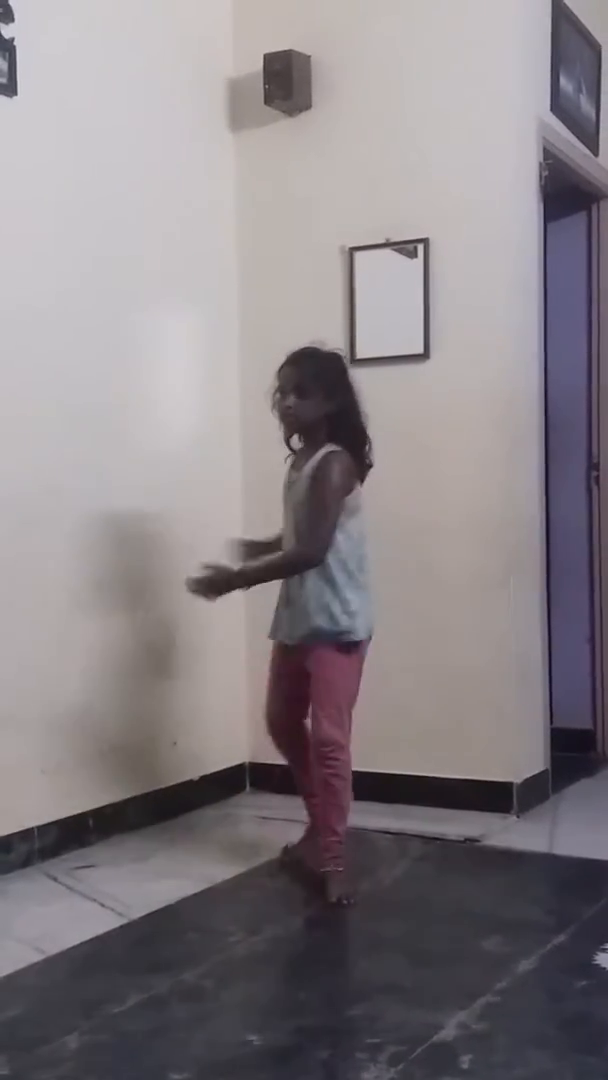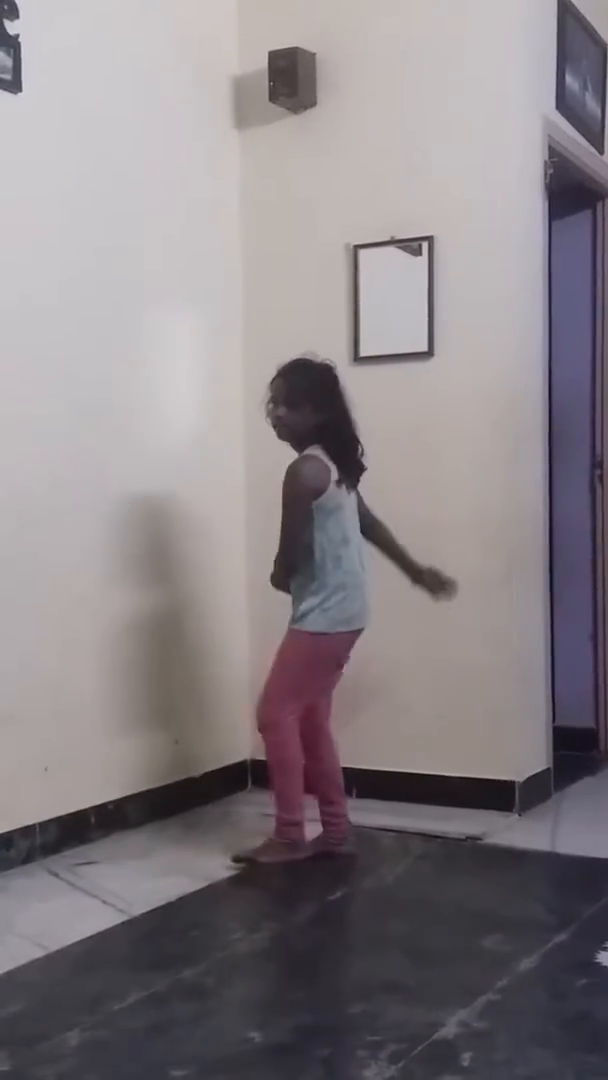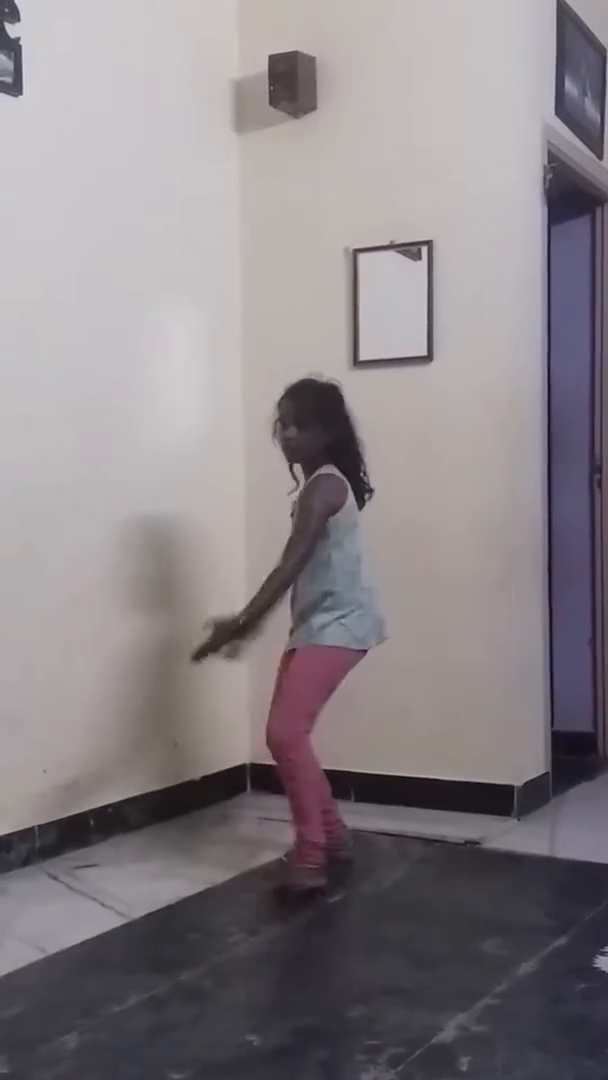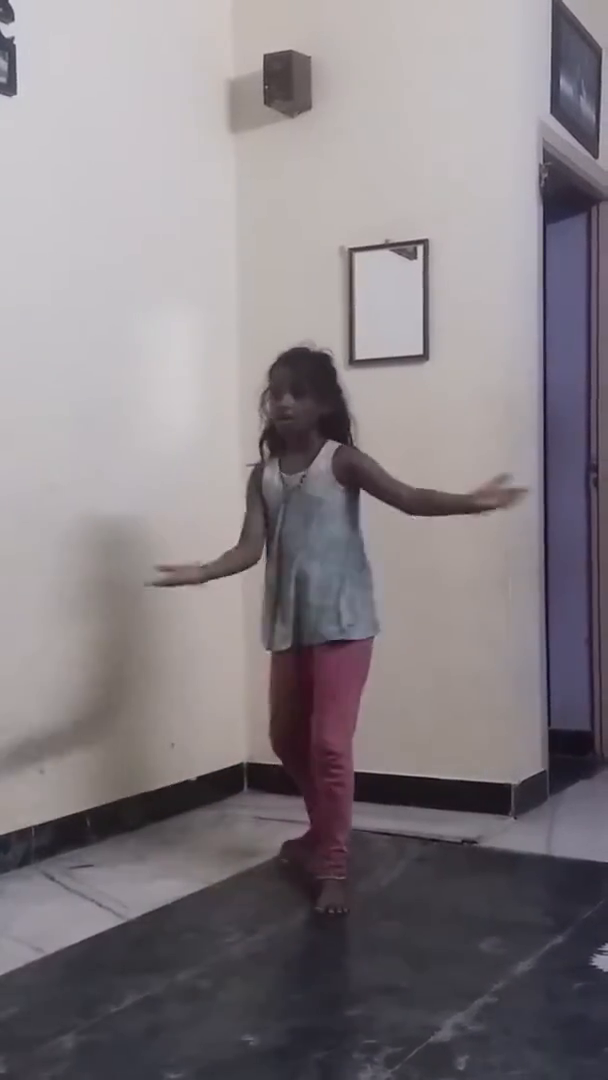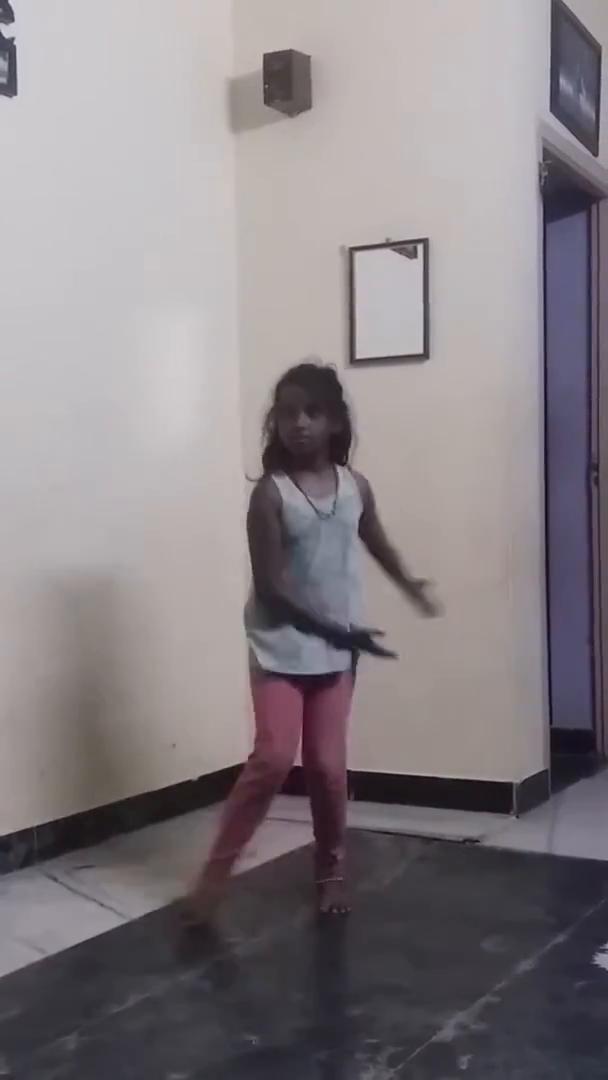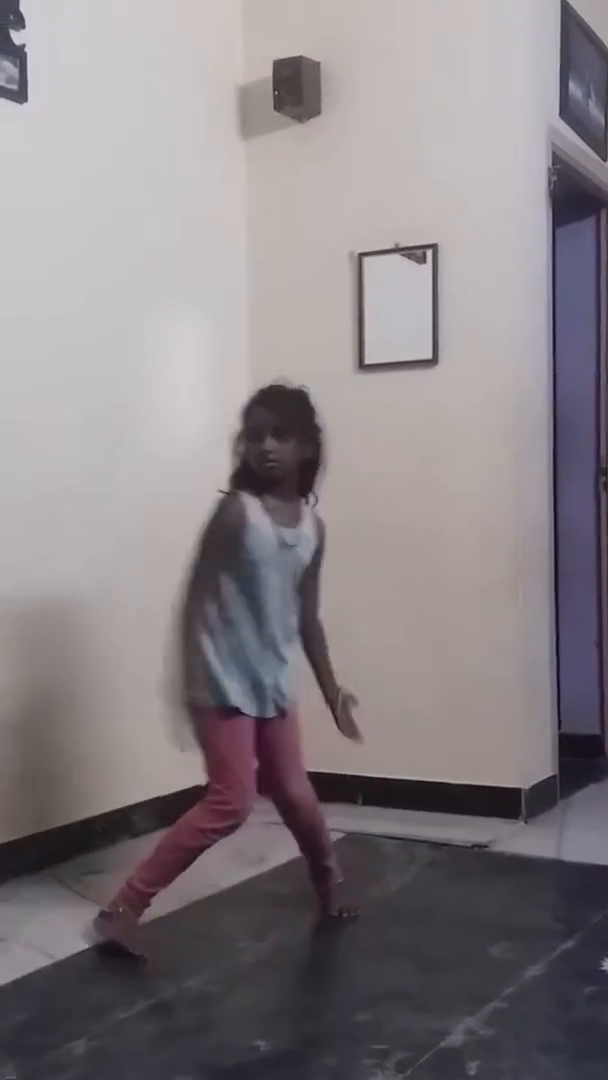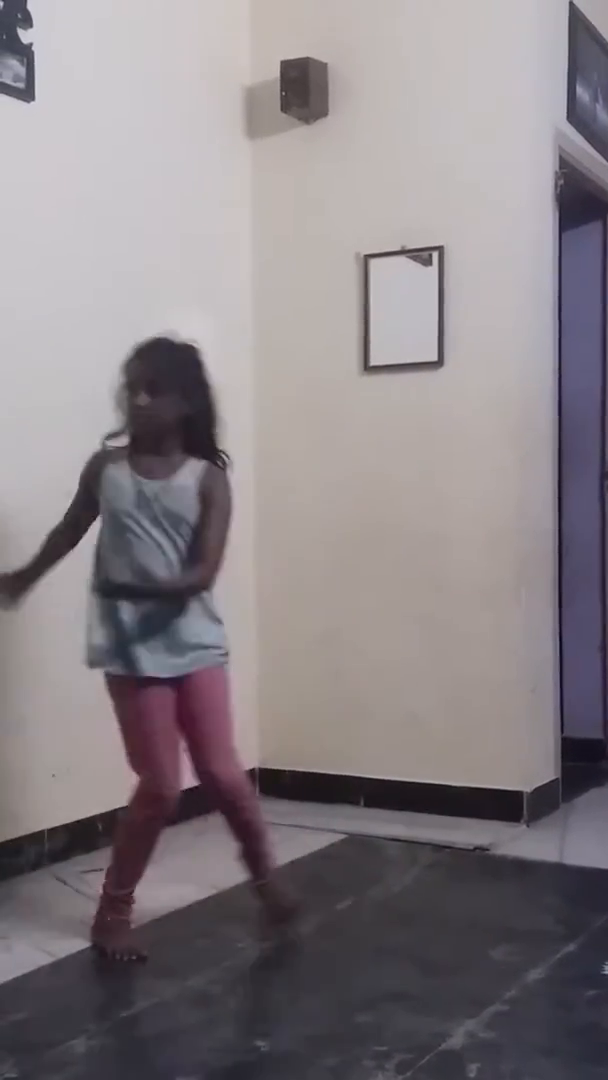
dt=0.4s
person 1, frame 1
left shoulder: (334, 465)
right shoulder: (301, 461)
left elbow: (311, 551)
left wrist: (233, 579)
right wrist: (264, 546)
left hip: (337, 619)
right hip: (300, 617)
left knee: (327, 737)
right knee: (282, 724)
left ankle: (333, 860)
right ankle: (320, 827)
person 1, frame 2
left shoulder: (304, 471)
right shoulder: (338, 466)
left elbow: (292, 555)
right elbow: (371, 526)
left wrist: (280, 576)
right wrist: (416, 570)
left hip: (325, 611)
right hip: (343, 607)
left knee: (275, 711)
right knee: (310, 715)
left ankle: (289, 834)
right ankle: (336, 829)
person 1, frame 3
left shoulder: (324, 487)
right shoulder: (313, 489)
left elbow: (295, 568)
right elbow: (290, 566)
left wrist: (245, 622)
right wrist: (244, 622)
left hip: (338, 627)
right hip: (314, 628)
left knee: (285, 732)
right knee: (290, 736)
left ankle: (312, 854)
right ankle: (326, 837)
person 1, frame 4
left shoulder: (341, 460)
right shoulder: (263, 473)
left elbow: (408, 498)
right elbow: (251, 548)
left wrist: (472, 502)
right wrist: (201, 571)
left hip: (342, 623)
right hip: (288, 624)
left knee: (330, 747)
right knee: (289, 740)
left ankle: (332, 870)
right ankle: (322, 831)
person 1, frame 5
left shoulder: (353, 486)
right shoulder: (270, 494)
left elbow: (377, 543)
right elbow: (271, 588)
left wrist: (412, 586)
right wrist: (342, 630)
left hip: (339, 650)
right hip: (282, 646)
left knee: (327, 767)
right knee: (271, 760)
left ankle: (331, 872)
right ankle: (214, 875)
person 1, frame 6
left shoulder: (312, 528)
right shoulder: (234, 511)
left elbow: (307, 616)
right elbow: (197, 595)
left wrist: (333, 694)
right wrist: (187, 677)
left hip: (272, 679)
right hip: (221, 679)
left knee: (294, 793)
right knee: (230, 802)
left ankle: (327, 882)
right ankle: (125, 907)
person 1, frame 7
left shoulder: (208, 479)
right shoulder: (104, 467)
left elbow: (202, 573)
right elbow: (69, 532)
left wrist: (144, 587)
left hip: (194, 644)
right hip: (129, 648)
left knee: (221, 771)
right knee: (158, 783)
left ankle: (263, 872)
right ankle: (112, 912)
